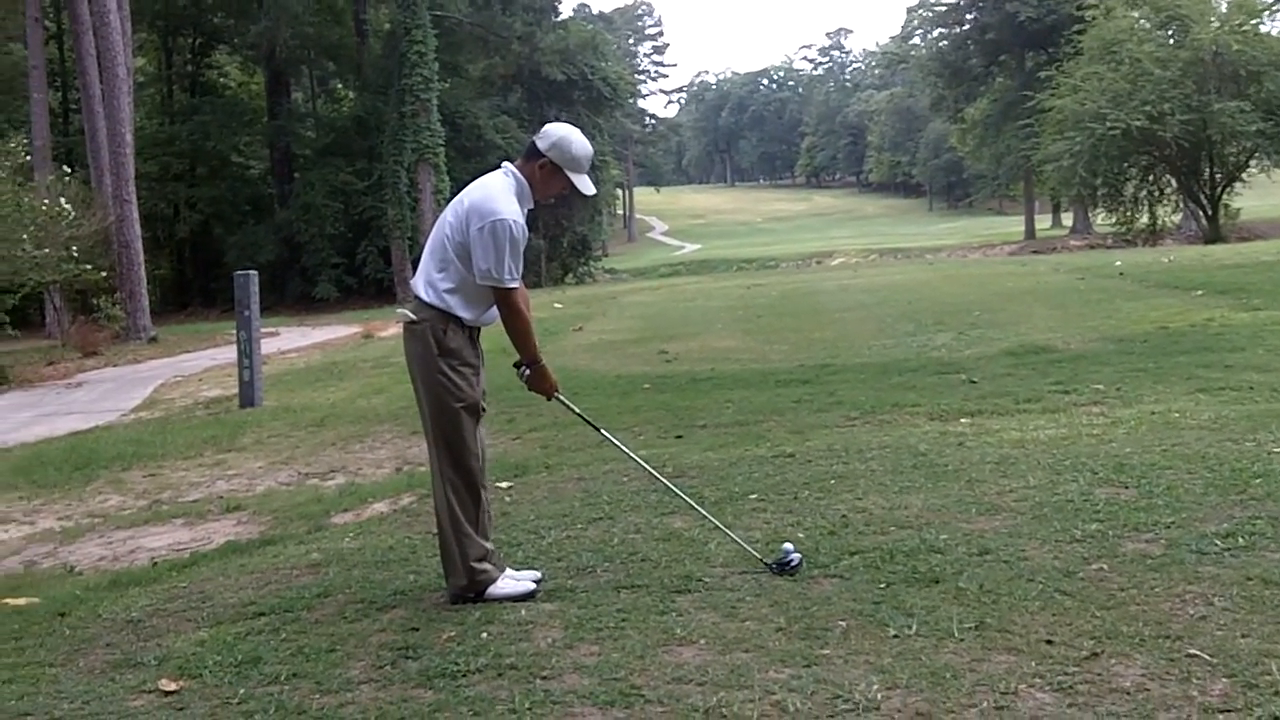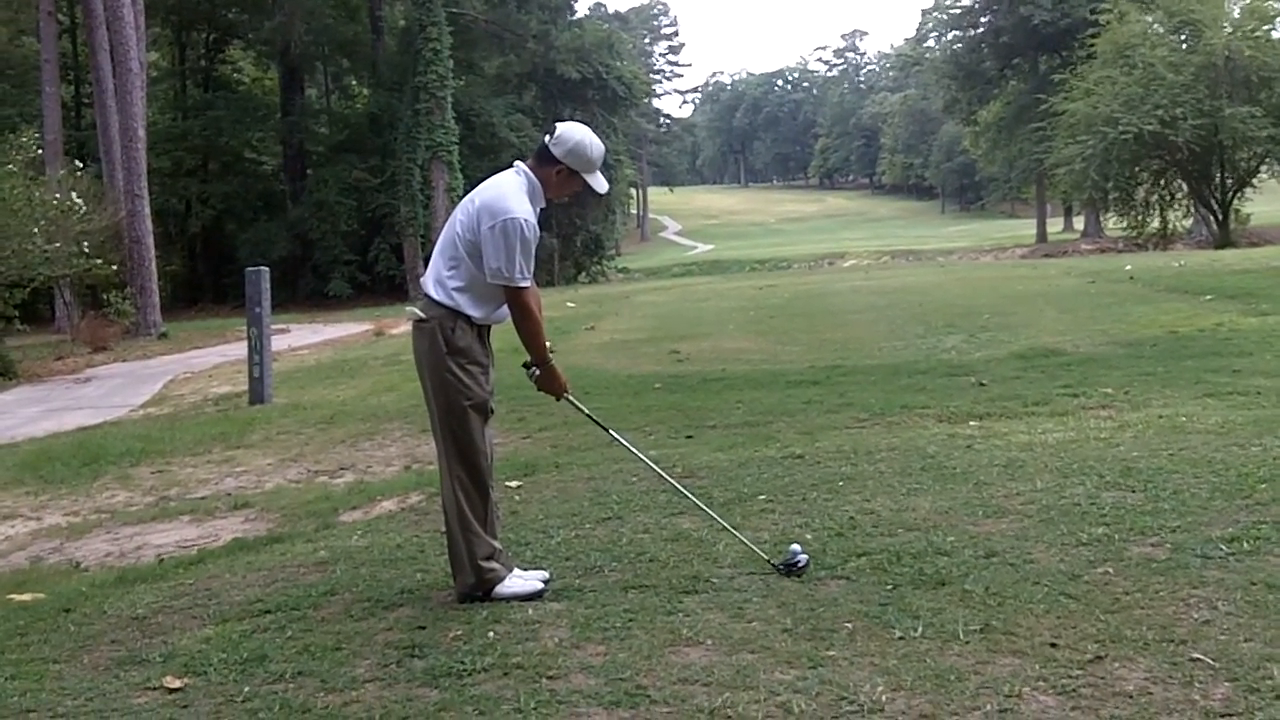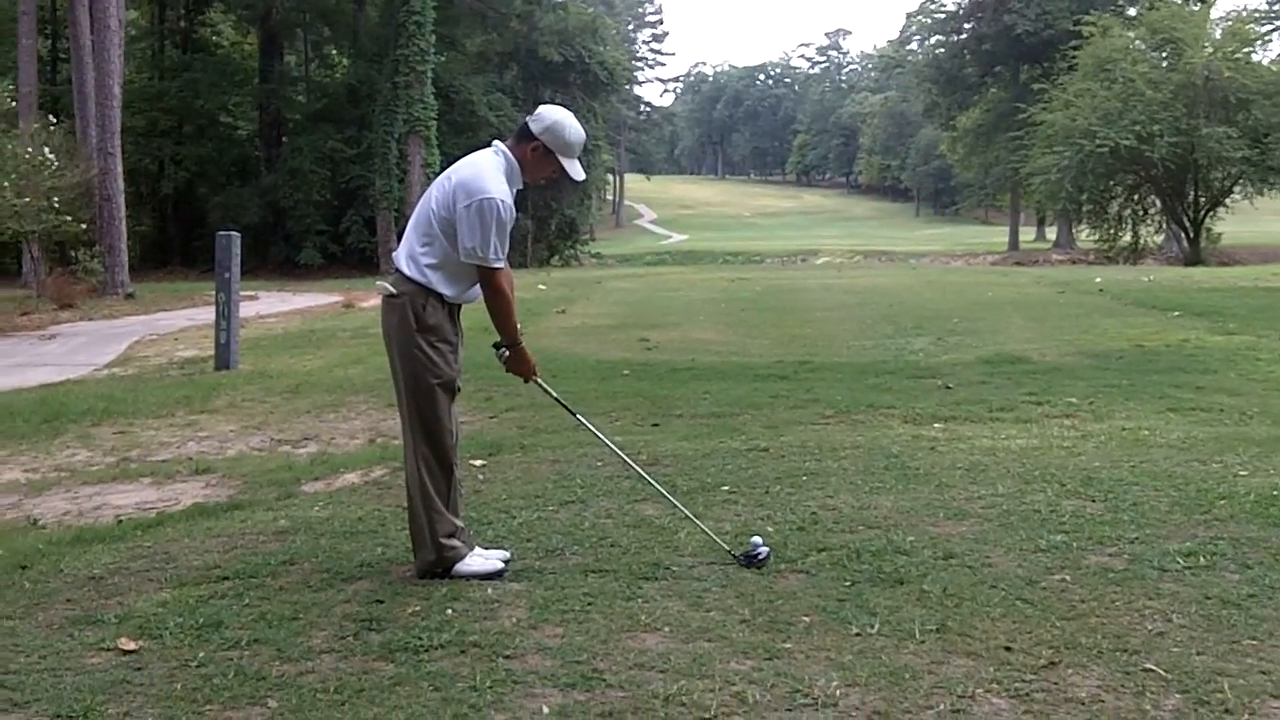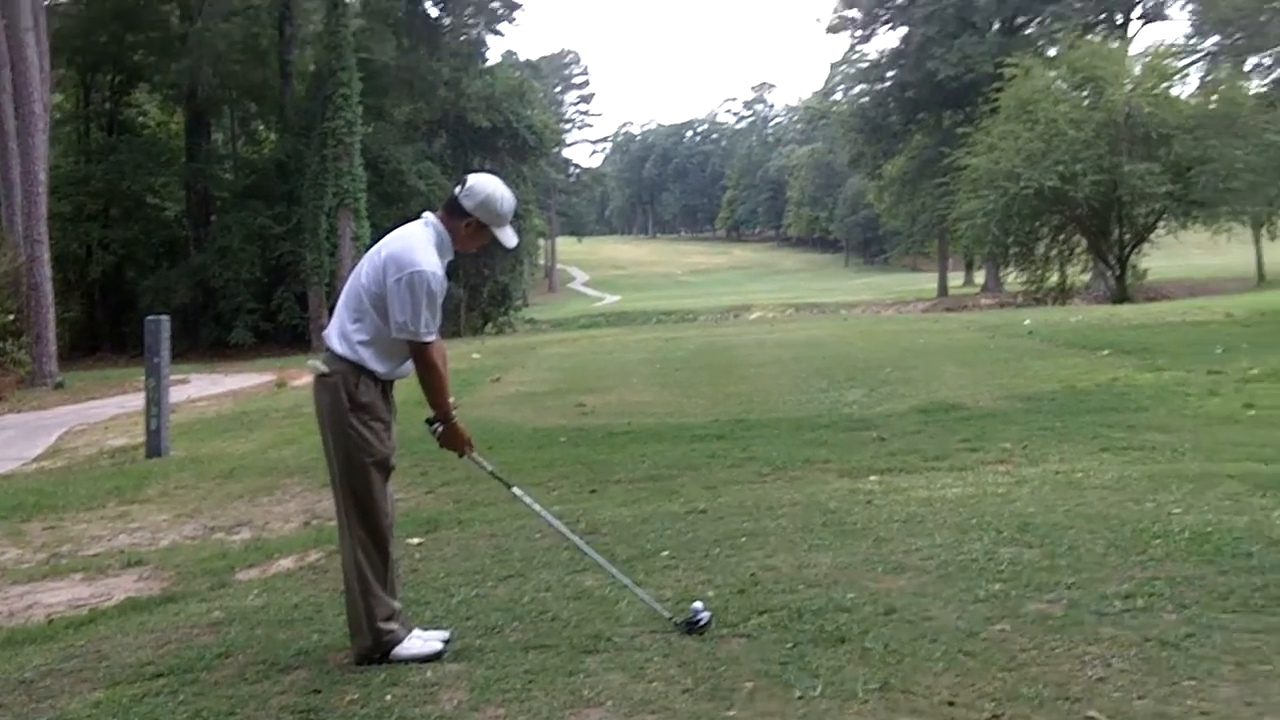
dt=0.5s
person 1, frame 1
left shoulder: (501, 189)
right shoulder: (501, 213)
left elbow: (513, 288)
right elbow: (509, 301)
left wrist: (531, 355)
right wrist: (536, 366)
left hip: (453, 329)
right hip: (442, 332)
left knee: (469, 454)
right knee: (459, 458)
left ankle: (482, 563)
right ankle: (471, 576)
person 1, frame 2
left shoulder: (513, 187)
right shoulder: (513, 213)
left elbow: (525, 286)
right elbow: (519, 300)
left wrist: (542, 352)
right wrist: (546, 366)
left hip: (462, 327)
right hip: (451, 331)
left knee: (475, 455)
right knee: (467, 457)
left ankle: (489, 563)
right ankle: (480, 575)
person 1, frame 3
left shoulder: (490, 166)
right shoulder: (490, 192)
left elbow: (498, 268)
right elbow: (491, 280)
left wrist: (512, 334)
right wrist: (515, 347)
left hip: (432, 304)
right hip: (419, 307)
left knee: (439, 432)
right knee: (432, 434)
left ankle: (450, 541)
right ankle: (441, 552)
person 1, frame 4
left shoulder: (419, 238)
right shoulder: (420, 264)
left elbow: (429, 340)
right elbow: (424, 354)
left wrist: (444, 408)
right wrist: (449, 422)
left hip: (365, 382)
right hip: (353, 387)
left knee: (375, 513)
right knee: (366, 515)
left ankle: (387, 623)
right ankle: (378, 637)
